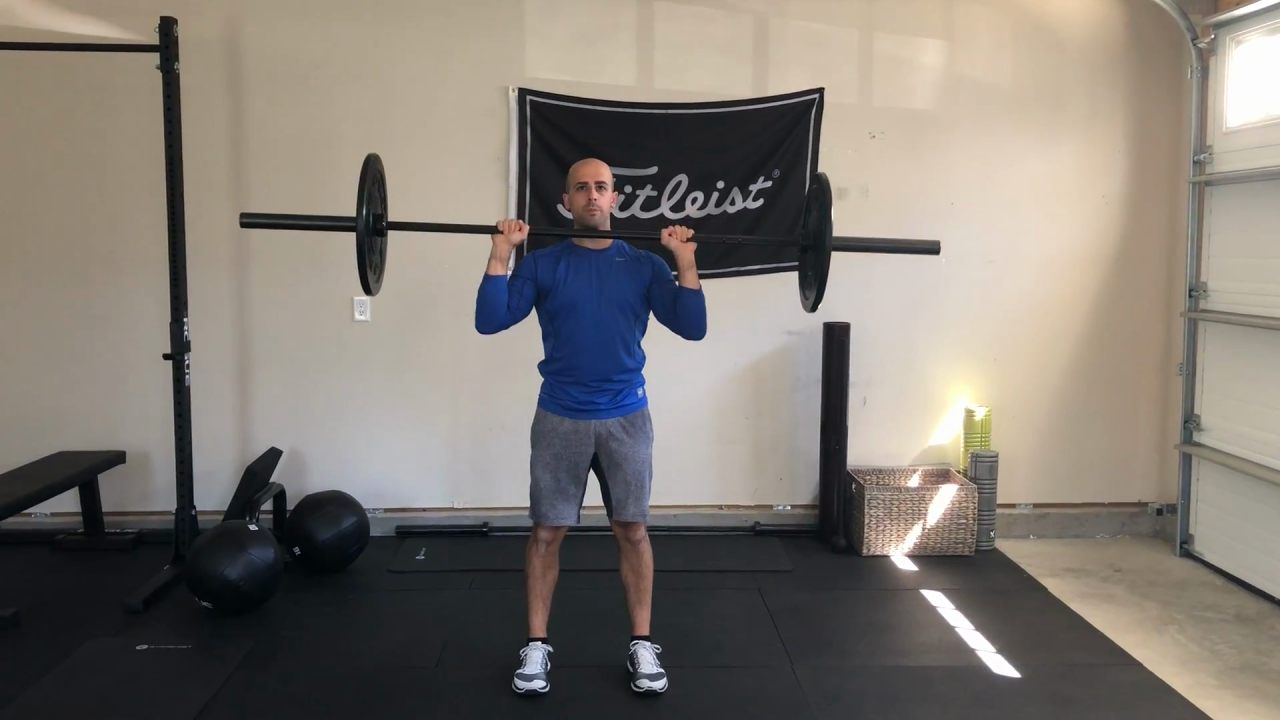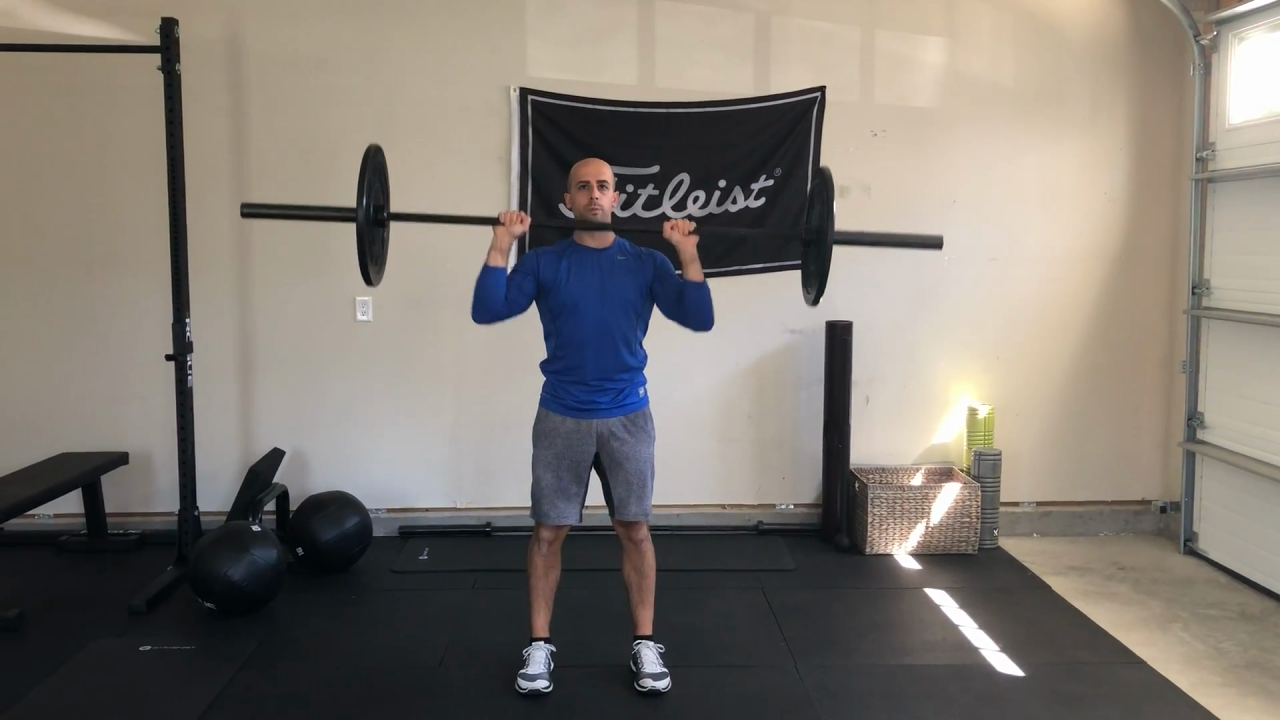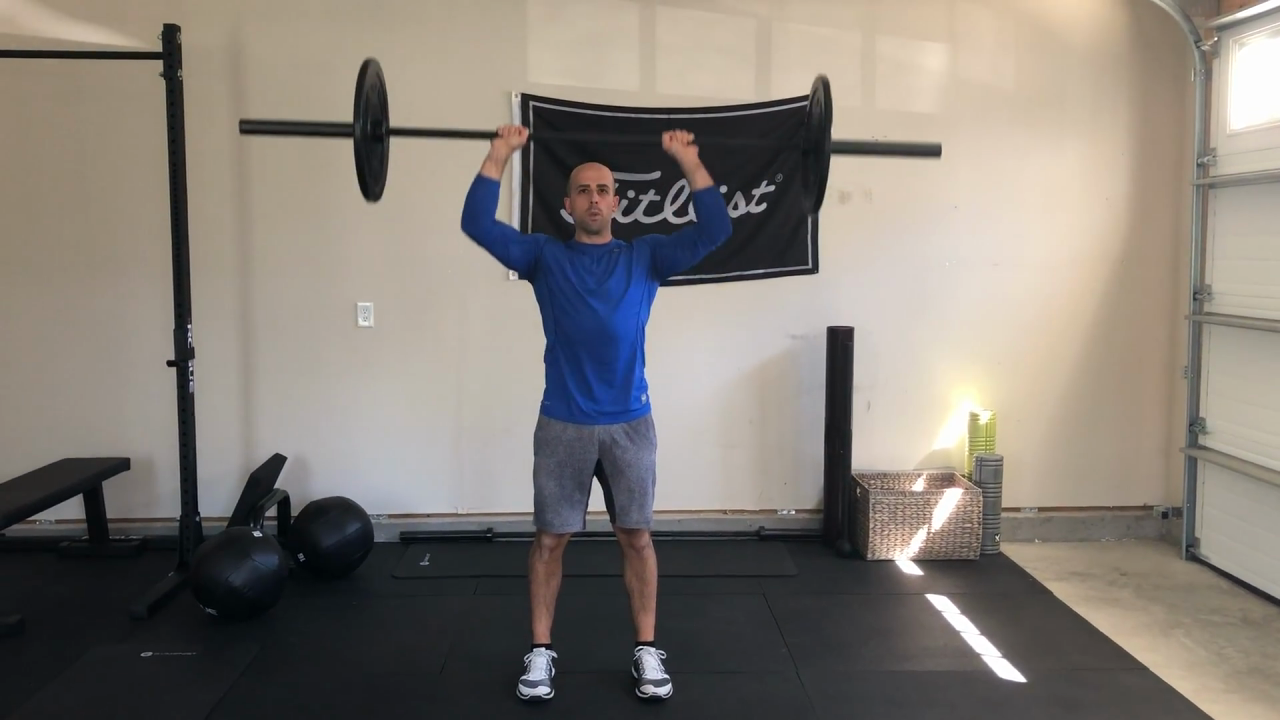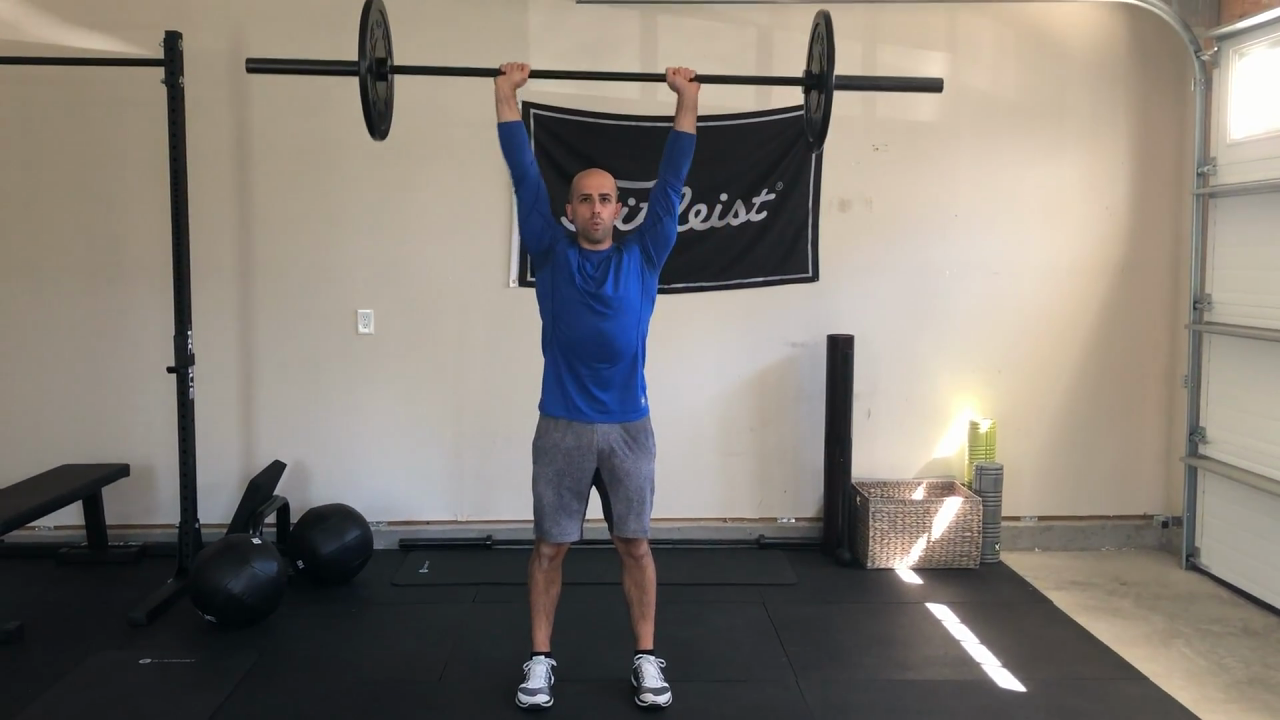
dt=0.4s
person 1, frame 1
left shoulder: (645, 265)
right shoulder: (541, 264)
left elbow: (693, 327)
right elbow: (489, 321)
left wrist: (686, 261)
right wrist: (499, 254)
left hip: (627, 417)
right hip: (559, 418)
left knee: (632, 531)
right knee: (546, 532)
left ankle: (642, 645)
right ankle: (536, 645)
person 1, frame 2
left shoulder: (647, 263)
right shoulder: (543, 262)
left elbow: (699, 318)
right elbow: (486, 310)
left wrist: (689, 253)
right wrist: (500, 247)
left hip: (628, 416)
right hip: (561, 417)
left knee: (635, 529)
right knee: (548, 531)
left ankle: (645, 644)
right ankle: (539, 645)
person 1, frame 3
left shoulder: (647, 255)
right shoulder: (545, 255)
left elbow: (715, 230)
right elbow: (476, 223)
left wrist: (690, 162)
right wrist: (499, 155)
left hip: (630, 423)
right hip: (562, 425)
left knee: (636, 536)
right knee: (550, 539)
left ankle: (646, 650)
right ankle: (540, 652)
person 1, frame 4
left shoulder: (644, 255)
right shoulder: (551, 253)
left elbow: (672, 177)
right elbow: (523, 170)
left wrist: (687, 99)
right wrist: (506, 93)
left hip: (629, 429)
right hip: (562, 430)
left knee: (634, 546)
right knee: (549, 548)
left ankle: (646, 658)
right ankle: (540, 659)
